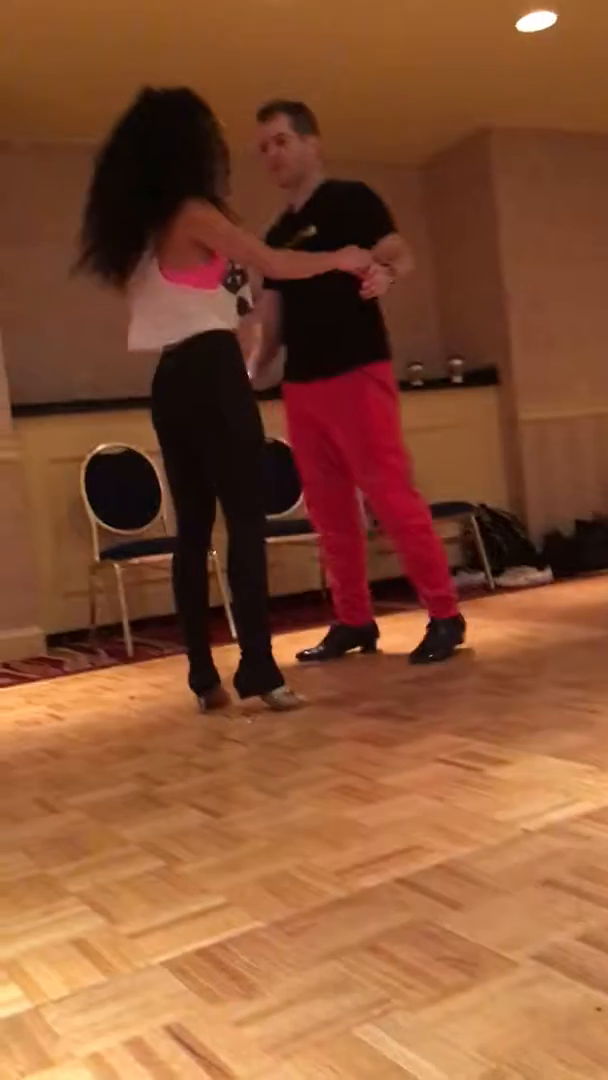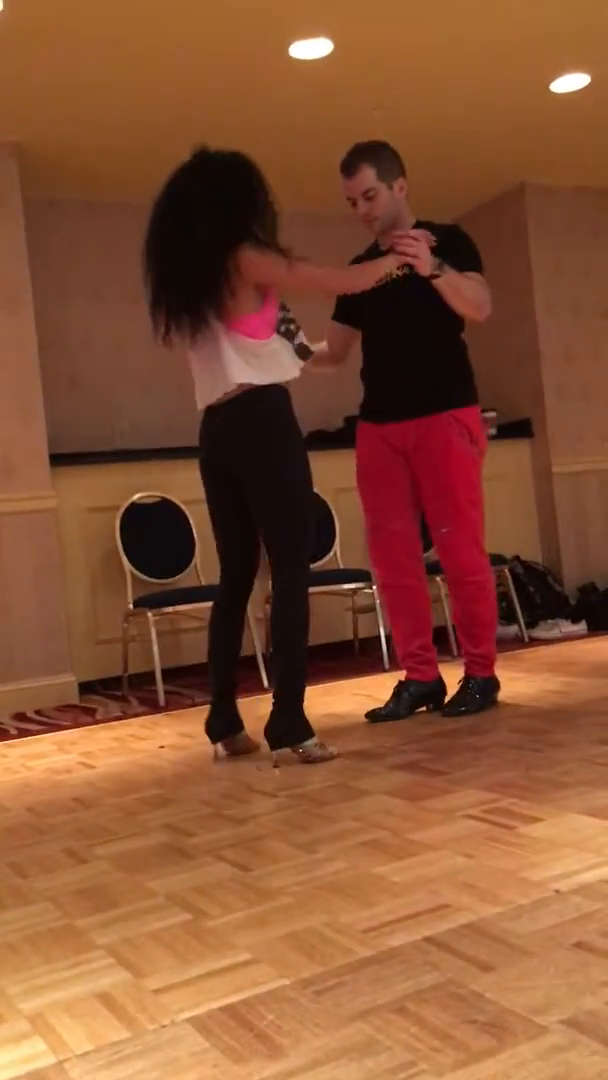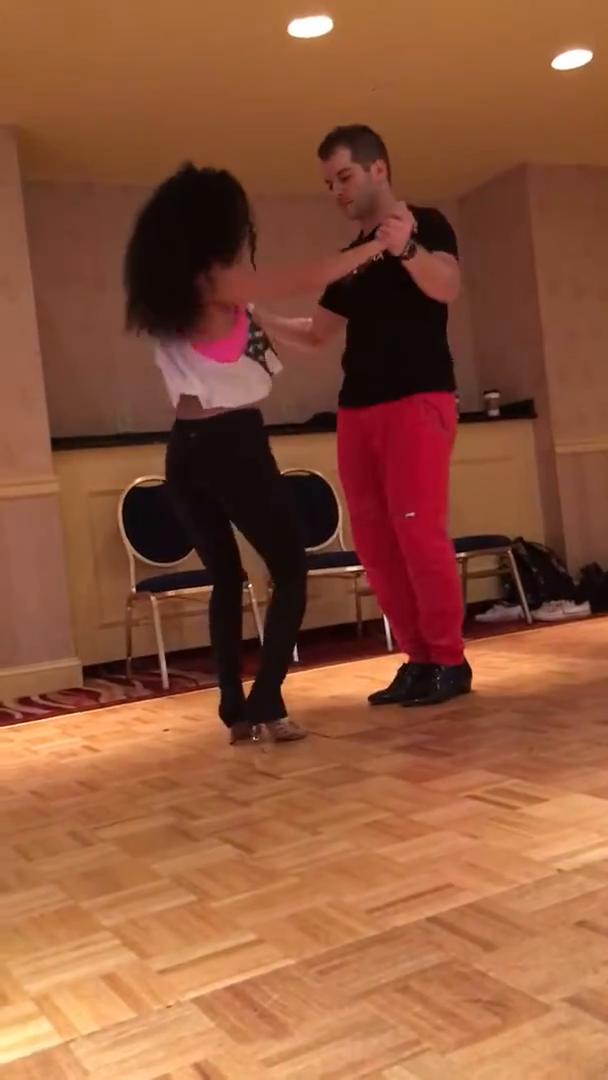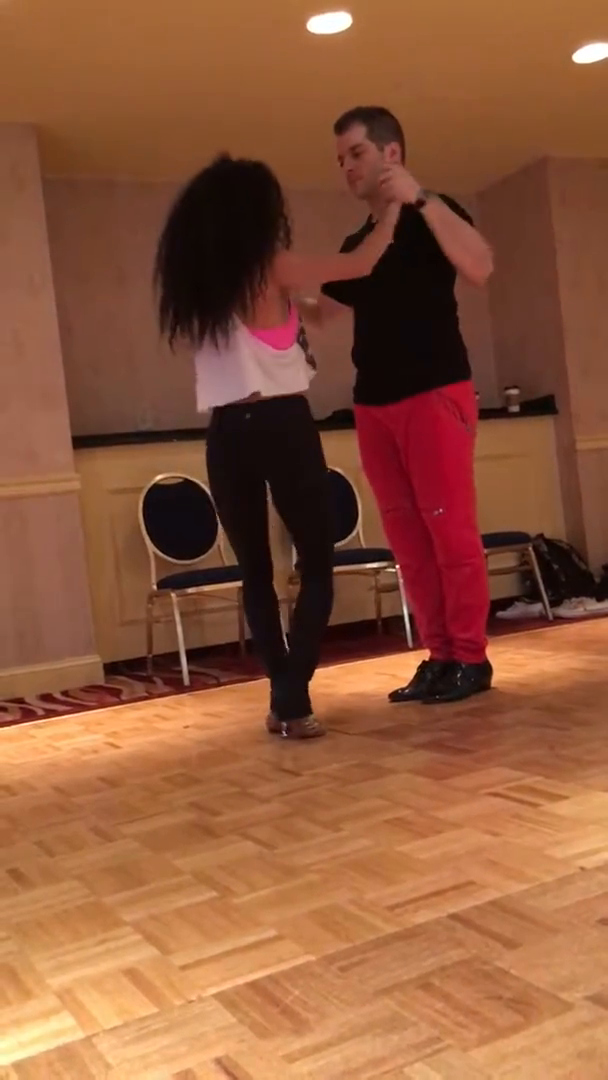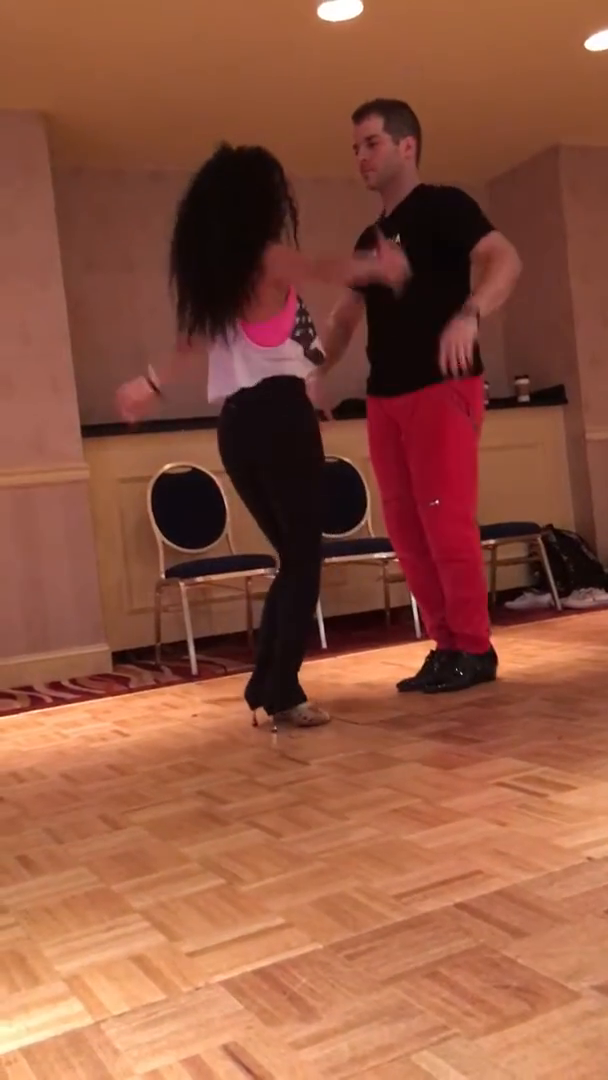
dt=1s
person 1, frame 1
left shoulder: (140, 228)
right shoulder: (192, 212)
right elbow: (276, 265)
right wrist: (343, 259)
left hip: (169, 380)
right hip: (210, 373)
left knee: (191, 528)
right knee: (245, 521)
left ankle: (203, 675)
right ankle: (257, 670)
person 1, frame 2
left shoulder: (184, 277)
right shoulder: (246, 259)
right elbow: (342, 283)
right wrist: (398, 257)
left hip: (215, 430)
right hip: (261, 421)
left knee: (234, 577)
right knee: (290, 572)
left ankle: (224, 721)
right ankle: (288, 721)
person 1, frame 3
left shoulder: (170, 289)
right shoulder: (219, 281)
right elbow: (309, 279)
right wrist: (382, 243)
left hip: (186, 449)
right hip: (232, 443)
left knee: (226, 577)
right knee: (289, 569)
left ankle: (235, 707)
right ankle: (264, 701)
person 1, frame 4
left shoulder: (199, 281)
right shoulder: (271, 267)
right elbow: (358, 265)
right wrist: (394, 210)
left hip: (227, 433)
right hip: (281, 426)
left knee: (255, 569)
right knee: (316, 566)
left ankle: (283, 693)
right ankle: (293, 699)
person 1, frame 5
left shoulder: (209, 269)
right shoulder: (267, 255)
left elbow: (193, 335)
right elbow: (321, 270)
left wrist: (152, 380)
right wrist: (376, 262)
left hip: (236, 424)
right hip: (278, 414)
left knee: (292, 557)
right knee: (305, 556)
left ankle: (267, 686)
right ankle: (281, 689)
person 2, frame 1
left shoulder: (351, 200)
right shoulder: (276, 235)
left elbow: (401, 256)
left wrist: (384, 273)
right wrist: (251, 368)
left hip: (357, 373)
right hip: (301, 385)
left knee: (390, 494)
right knee: (328, 508)
left ankle: (445, 614)
right ankle: (353, 621)
person 2, frame 2
left shoulder: (447, 240)
right shoulder: (358, 271)
left elbow: (479, 307)
right elbow: (335, 349)
left wrist: (432, 267)
left hip: (445, 415)
right hip: (378, 425)
left knee: (459, 546)
right knee: (392, 553)
left ankle: (481, 673)
right ankle: (420, 678)
person 2, frame 3
left shoulder: (424, 225)
right shoulder: (349, 259)
left elbow: (446, 287)
right elbow: (318, 331)
left wrist: (405, 248)
right wrist: (255, 320)
left hip: (418, 400)
right hip: (357, 408)
left knee: (418, 529)
right knee: (373, 539)
left ankle: (449, 661)
right ankle: (418, 657)
person 2, frame 4
left shoulder: (429, 212)
right shoulder: (354, 244)
left elbow: (480, 267)
right elbow: (326, 312)
left wrist: (422, 199)
left hip: (435, 394)
right hip: (373, 404)
left knee: (449, 527)
right knee: (406, 535)
left ankle: (471, 658)
right ankle: (440, 655)
person 2, frame 5
left shoulder: (445, 206)
right shoulder: (369, 238)
left elbow: (505, 262)
right elbow: (346, 316)
left wrist: (469, 315)
right wrist: (314, 376)
left hip: (442, 388)
right hip: (385, 394)
left knee: (446, 519)
right knee: (405, 526)
left ankle: (475, 648)
right ankle: (446, 645)
